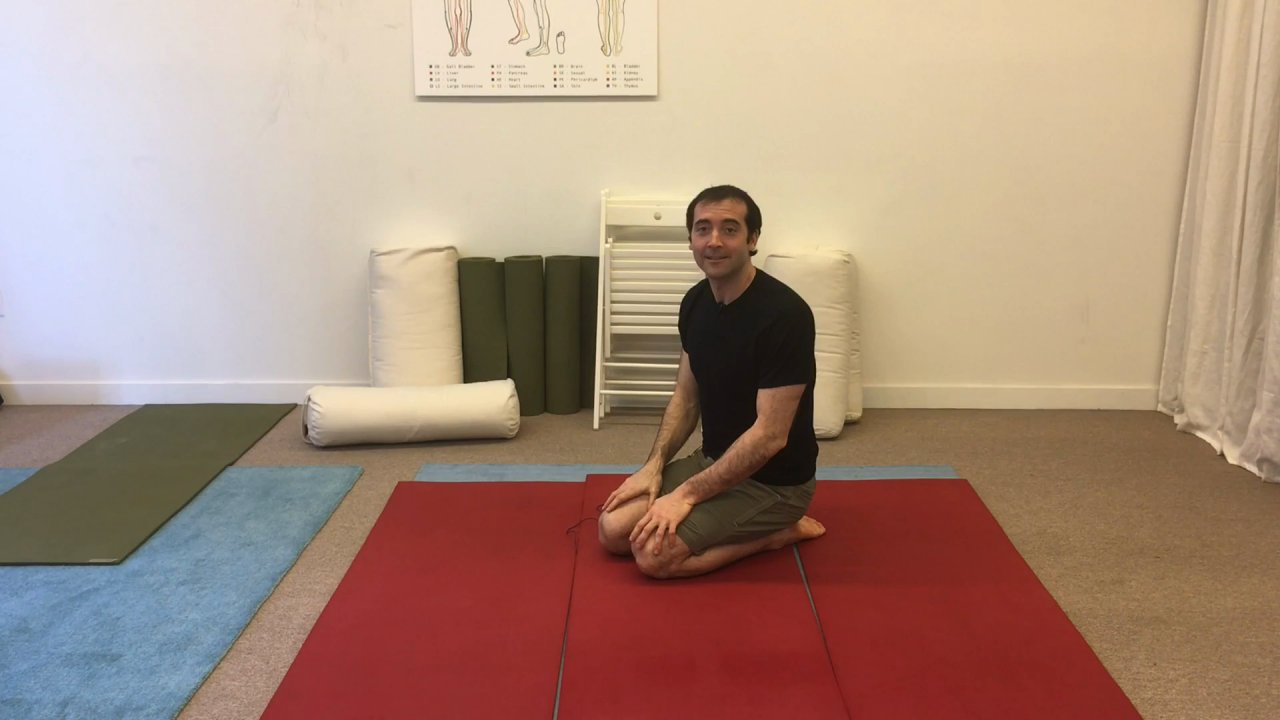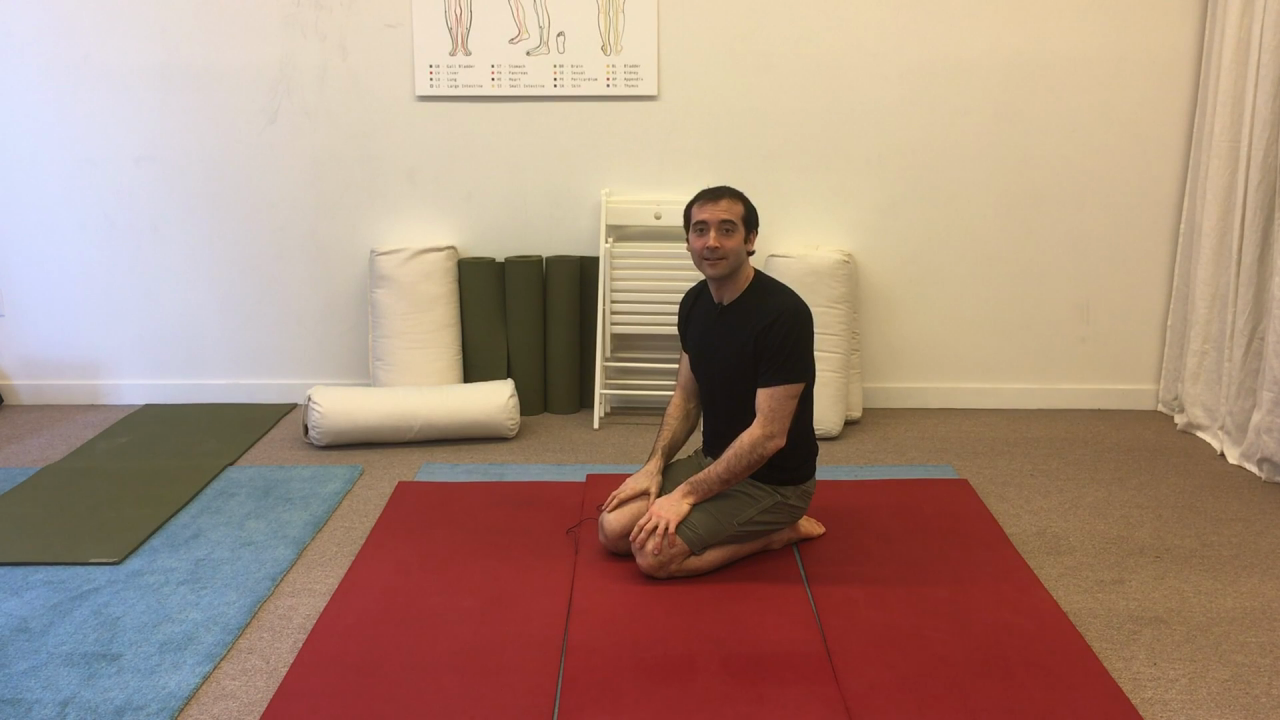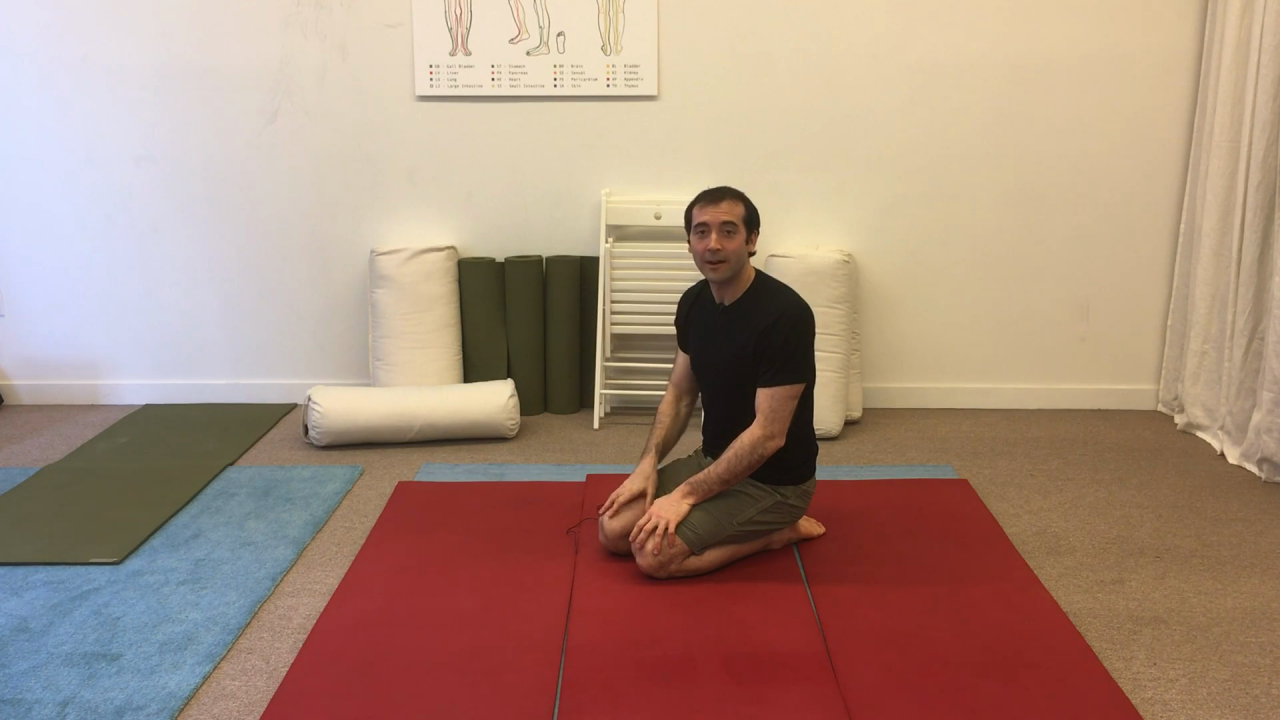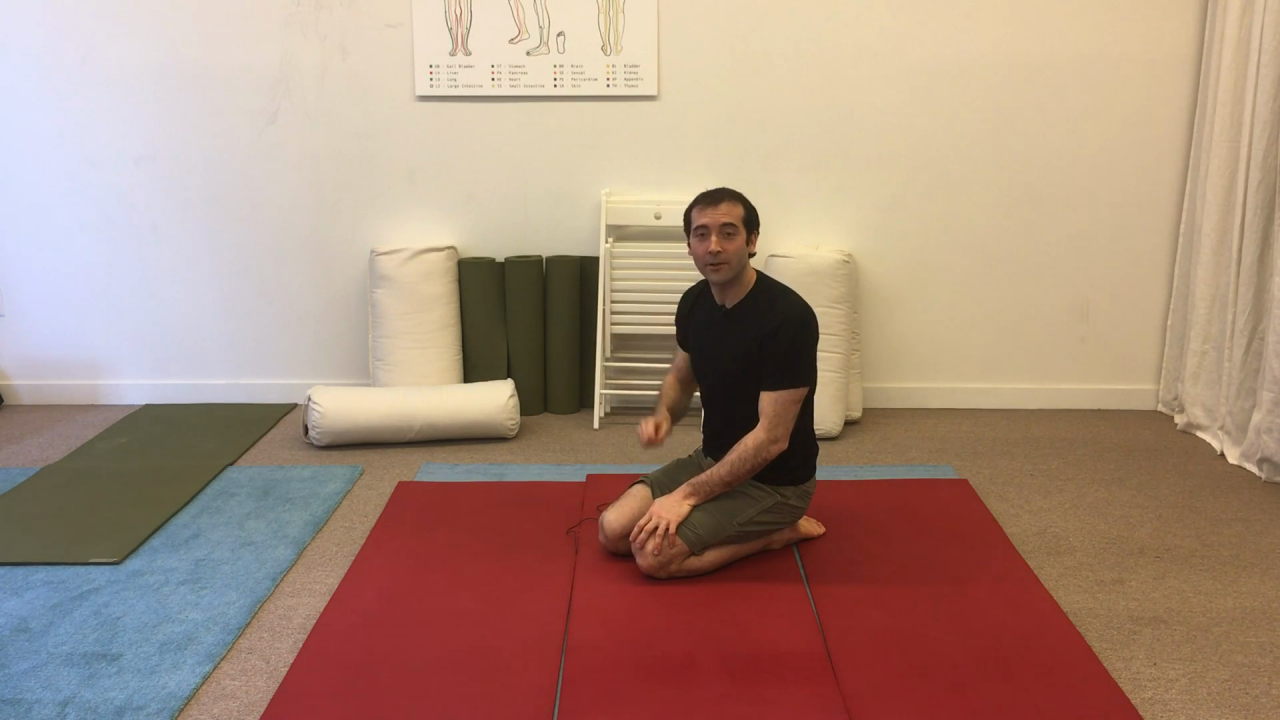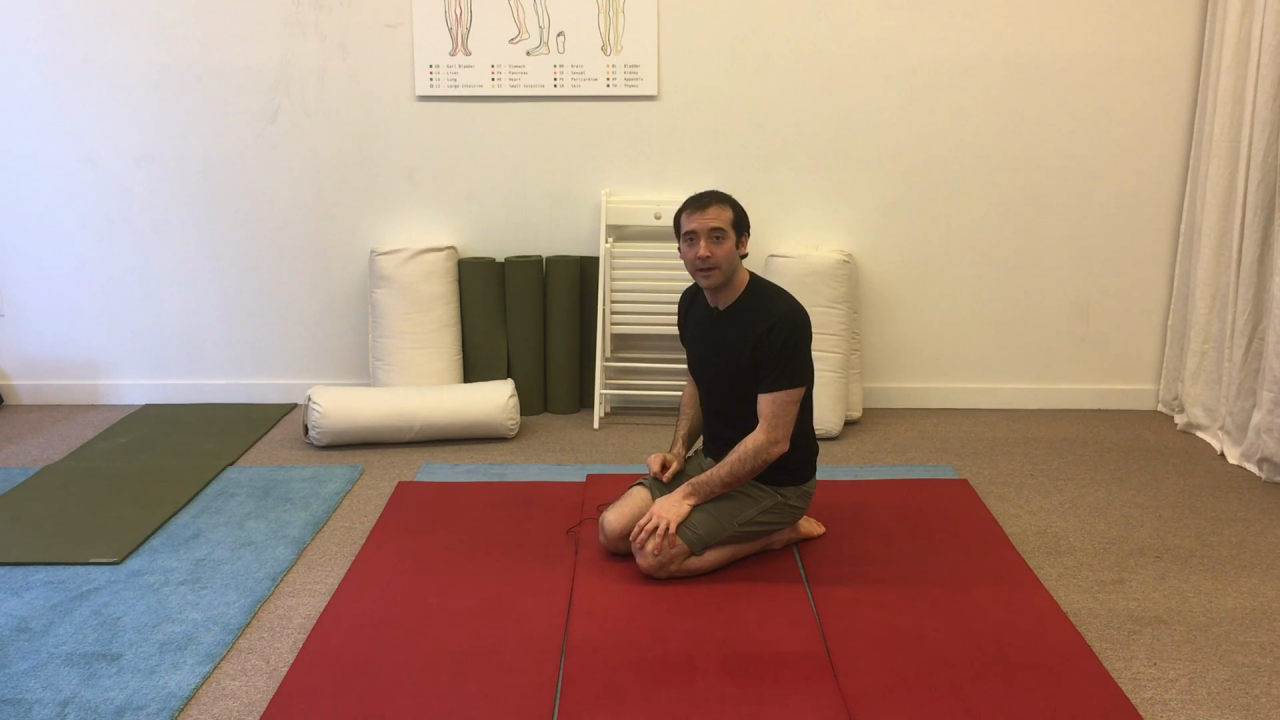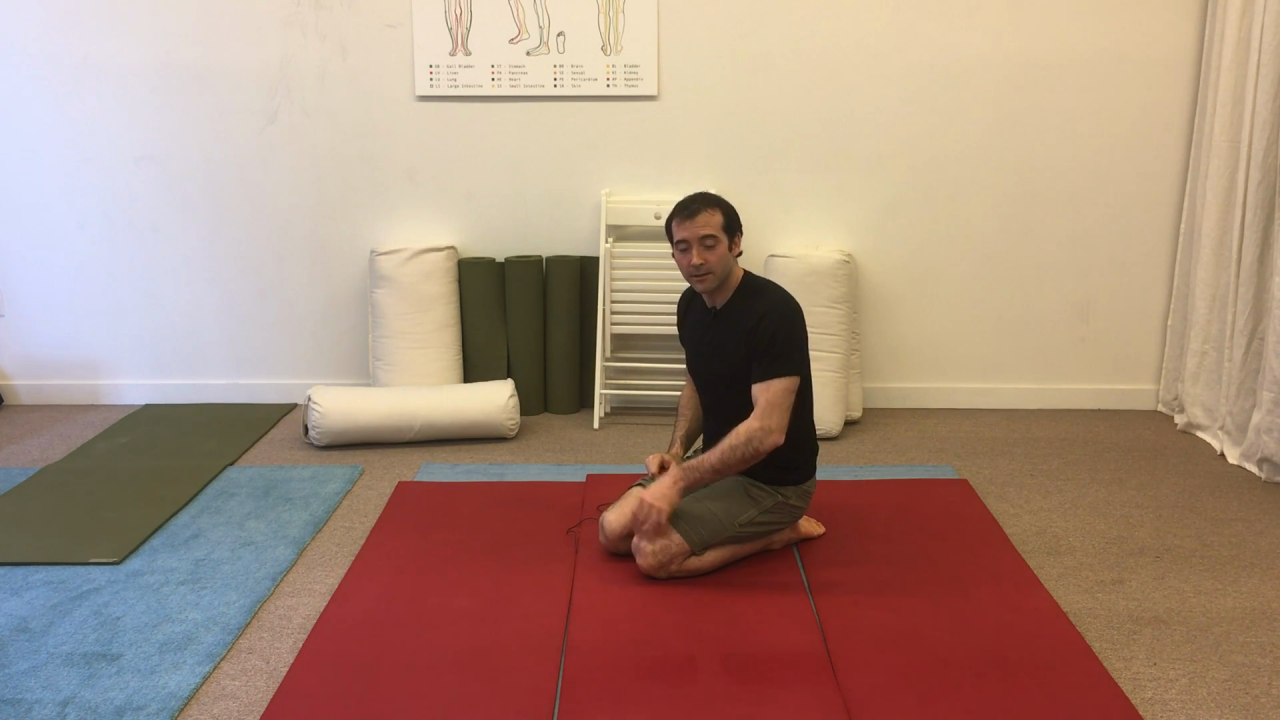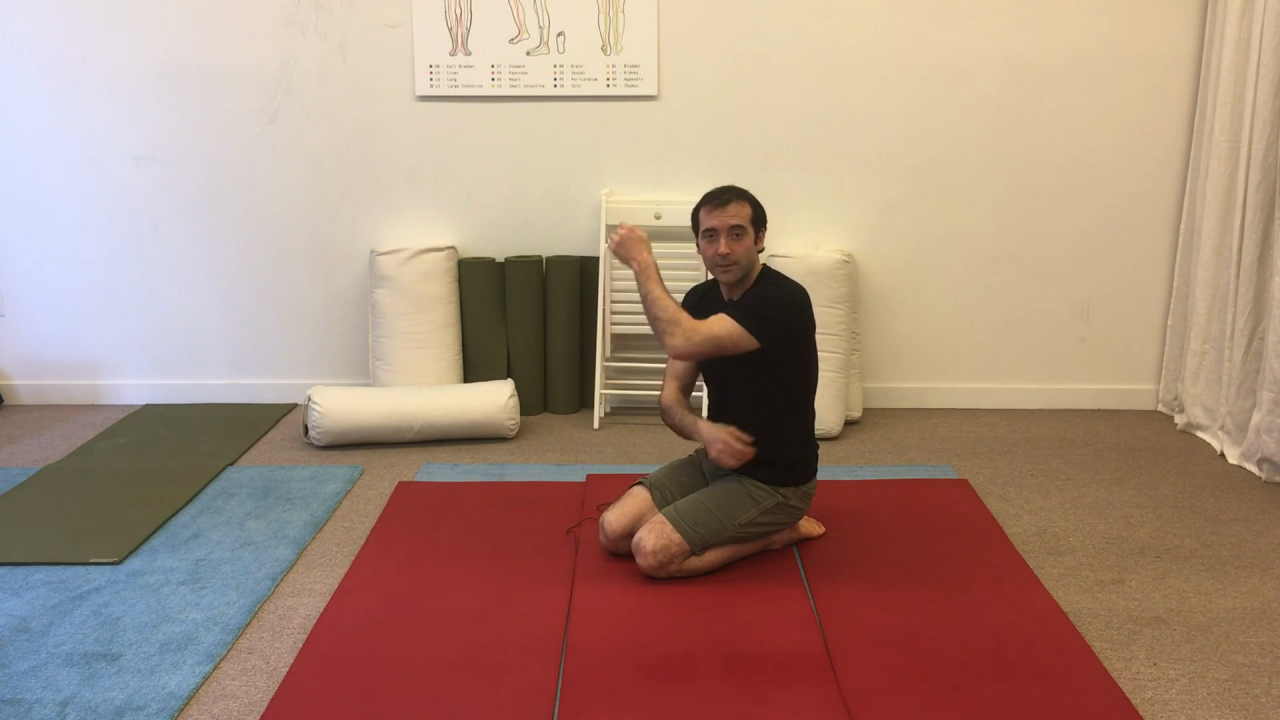
dt=0.7s
person 1, frame 1
left shoulder: (785, 315)
right shoulder: (695, 302)
left elbow: (770, 436)
right elbow: (686, 397)
left wrist: (688, 495)
right wrist: (654, 465)
left hip: (772, 481)
right hip: (713, 459)
left knee: (653, 555)
right knee: (614, 530)
left ankle: (779, 531)
right ankle: (741, 525)
person 1, frame 2
left shoulder: (783, 314)
right shoulder: (695, 303)
left elbow: (768, 435)
right elbow: (686, 397)
left wrist: (687, 495)
right wrist: (655, 465)
left hip: (772, 480)
right hip: (714, 459)
left knee: (654, 554)
right knee: (614, 530)
left ankle: (778, 530)
right ankle: (752, 526)
person 1, frame 3
left shoulder: (784, 315)
right shoulder: (694, 303)
left elbow: (768, 435)
right elbow: (679, 394)
left wrist: (686, 495)
right wrist: (648, 463)
left hip: (772, 480)
right hip: (714, 459)
left knee: (653, 554)
right knee: (615, 530)
left ankle: (779, 531)
right ankle: (760, 528)
person 1, frame 4
left shoulder: (787, 317)
right shoulder: (694, 303)
left elbow: (772, 437)
right elbow: (680, 378)
left wrist: (688, 496)
right wrist: (662, 416)
left hip: (772, 481)
right hip: (714, 458)
left knee: (654, 554)
right knee: (614, 531)
left ankle: (779, 530)
right ankle: (756, 528)
person 1, frame 5
left shoulder: (780, 318)
right shoulder: (692, 303)
left elbow: (772, 439)
left wrist: (688, 496)
right wrist: (678, 449)
left hip: (773, 481)
right hip: (715, 460)
left knee: (653, 554)
right knee: (614, 531)
left ankle: (778, 532)
right ankle: (756, 528)
person 1, frame 6
left shoulder: (773, 312)
right shoulder: (692, 304)
left elbow: (767, 431)
left wrist: (680, 480)
right wrist: (677, 451)
left hip: (772, 481)
right hip: (719, 460)
left knee: (653, 553)
right knee: (614, 531)
left ankle: (779, 530)
right ankle: (760, 528)
person 1, frame 7
left shoulder: (782, 300)
right shoulder: (699, 301)
left elbow: (682, 344)
right elbow: (670, 398)
left wrist: (642, 262)
right wrist: (705, 432)
left hip: (774, 481)
right hip: (718, 459)
left knee: (651, 552)
right knee: (614, 531)
left ankle: (777, 531)
right ankle: (753, 527)
